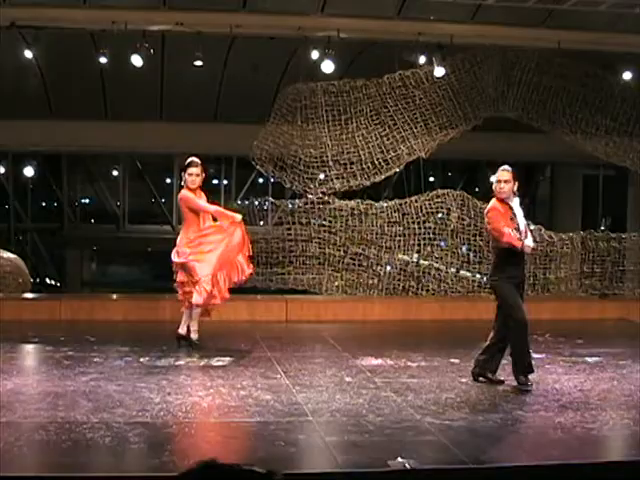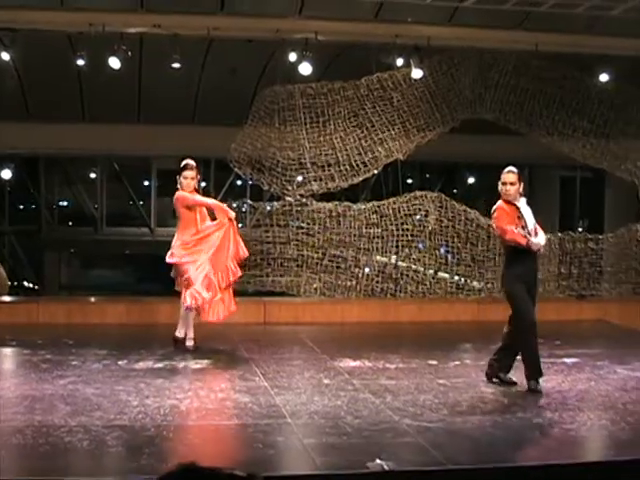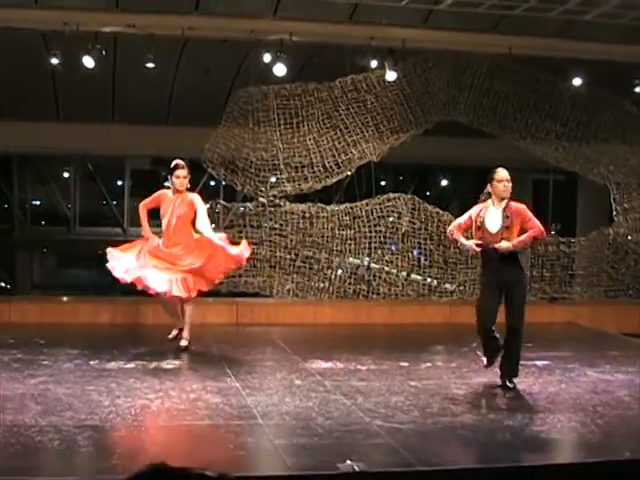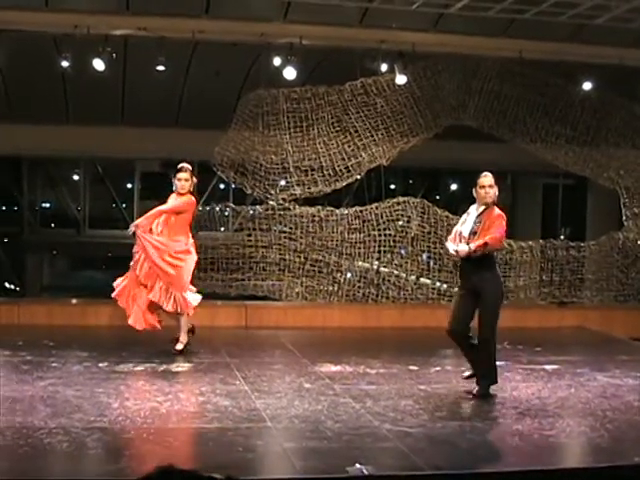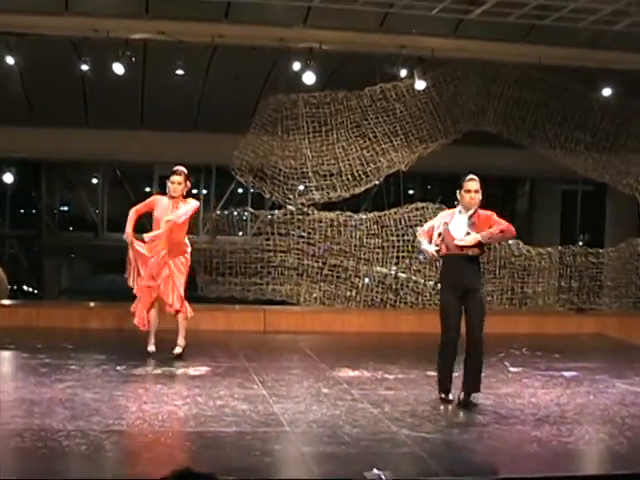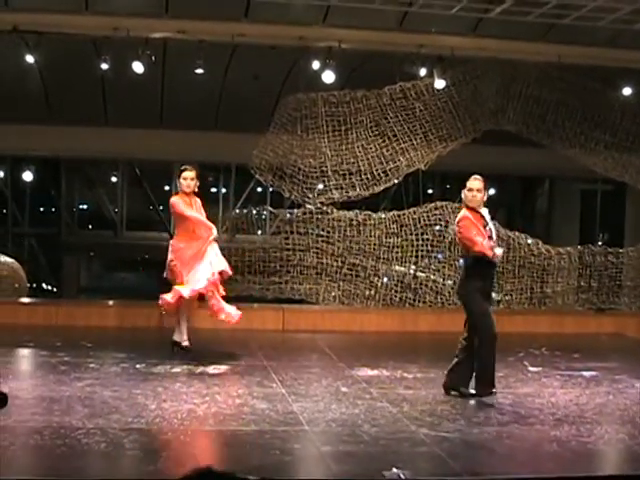
dt=0.7s
person 1, frame 1
left shoulder: (515, 206)
right shoulder: (494, 208)
left elbow: (524, 231)
right elbow: (502, 235)
left wrist: (529, 241)
right wrist: (522, 245)
left hip: (517, 274)
right hip: (502, 276)
left knee: (504, 325)
right knee: (519, 320)
left ankle: (483, 368)
right ankle: (521, 371)
person 1, frame 2
left shoulder: (524, 206)
right shoulder: (501, 208)
left elbow: (535, 229)
right elbow: (507, 233)
left wrist: (540, 239)
right wrist: (530, 243)
left hip: (529, 274)
right hip: (514, 276)
left knee: (518, 325)
right knee: (528, 323)
left ankle: (497, 368)
right ankle: (533, 376)
person 1, frame 3
left shoulder: (518, 210)
right shoulder: (478, 210)
left elbow: (539, 232)
right elbow: (453, 229)
left wrist: (513, 244)
right wrist: (465, 242)
left hip: (513, 273)
right hip: (489, 274)
left knee: (514, 325)
right knee: (483, 323)
left ankle: (508, 374)
right ankle: (493, 349)
person 1, frame 4
left shoulder: (496, 216)
right shoulder: (468, 215)
left elbow: (496, 241)
right elbow: (452, 238)
left wrist: (470, 248)
right wrist: (454, 247)
left hip: (487, 279)
right hip: (467, 280)
left knee: (486, 333)
right knee: (455, 329)
left ankle: (486, 382)
right ankle: (481, 367)
person 1, frame 5
left shoulder: (485, 217)
right shoulder: (446, 216)
left elbow: (508, 230)
right elbow: (424, 231)
left wrist: (482, 236)
right wrist: (425, 245)
left hip: (473, 283)
right hip: (449, 282)
left knee: (475, 338)
right knee: (450, 336)
left ankle: (468, 391)
right ankle: (444, 388)
person 1, frame 6
left shoulder: (484, 216)
right shoulder: (465, 218)
left elbow: (491, 245)
right elbow: (475, 243)
left wrist: (496, 251)
right wrist: (492, 252)
left hip: (484, 284)
right hip: (472, 285)
left knee: (474, 336)
right knee: (487, 334)
left ankle: (455, 381)
right ankle: (484, 385)
person 2, frame 1
left shoulder: (200, 194)
right shoulder: (184, 195)
left elbow: (207, 219)
right elbow: (209, 209)
left wrist: (229, 222)
right wrist: (233, 216)
left hip: (202, 246)
right hip: (189, 246)
left knee: (192, 291)
right knee: (203, 285)
left ankle: (182, 330)
right ankle: (193, 328)
person 2, frame 2
left shoulder: (196, 197)
right shoulder: (180, 196)
left elbow: (204, 222)
right elbow: (208, 202)
left wrist: (224, 221)
right wrist: (228, 212)
left hip: (199, 249)
right hip: (184, 250)
left knee: (191, 292)
right knee: (195, 289)
left ankle: (180, 334)
right ankle: (189, 335)
person 2, frame 3
left shoulder: (193, 198)
right shoulder: (164, 194)
left elbow: (201, 209)
right elbow: (143, 206)
left wrist: (204, 227)
right wrist: (146, 228)
left hip: (187, 250)
right hip: (165, 249)
left knee: (187, 293)
right knee: (162, 290)
left ankle: (186, 335)
right ankle: (180, 324)
person 2, frame 4
left shoulder: (189, 201)
right shoulder: (173, 197)
left elbow: (162, 210)
right elbow: (162, 215)
left wrist: (139, 222)
right wrist: (152, 229)
left hip: (181, 251)
right hip: (164, 250)
left knee: (177, 293)
right knee: (160, 292)
left ankle: (183, 338)
right ankle: (185, 327)
person 2, frame 5
left shoulder: (188, 203)
right shoulder: (157, 200)
left elbow: (194, 206)
right elbow: (135, 211)
left wrist: (175, 218)
right wrist: (129, 231)
left hip: (177, 255)
right hip: (155, 254)
left knee: (176, 297)
right knee: (152, 297)
left ankle: (181, 341)
right ankle: (151, 341)
person 2, frame 6
left shoulder: (197, 201)
right shoulder: (175, 200)
left elbow: (202, 219)
right elbow: (188, 215)
left wrist: (209, 234)
right wrist: (210, 227)
left hip: (198, 250)
right hip: (182, 250)
left knee: (194, 292)
right knee: (188, 290)
left ankle: (177, 336)
right ankle: (183, 336)
